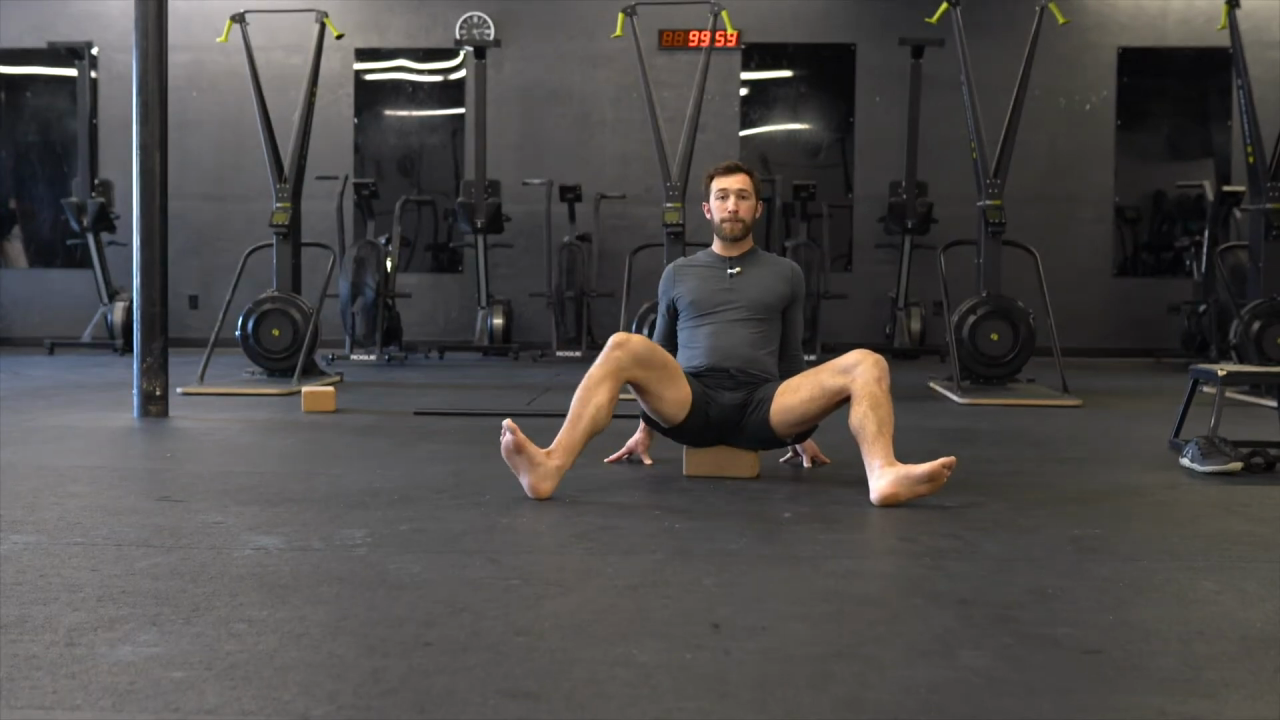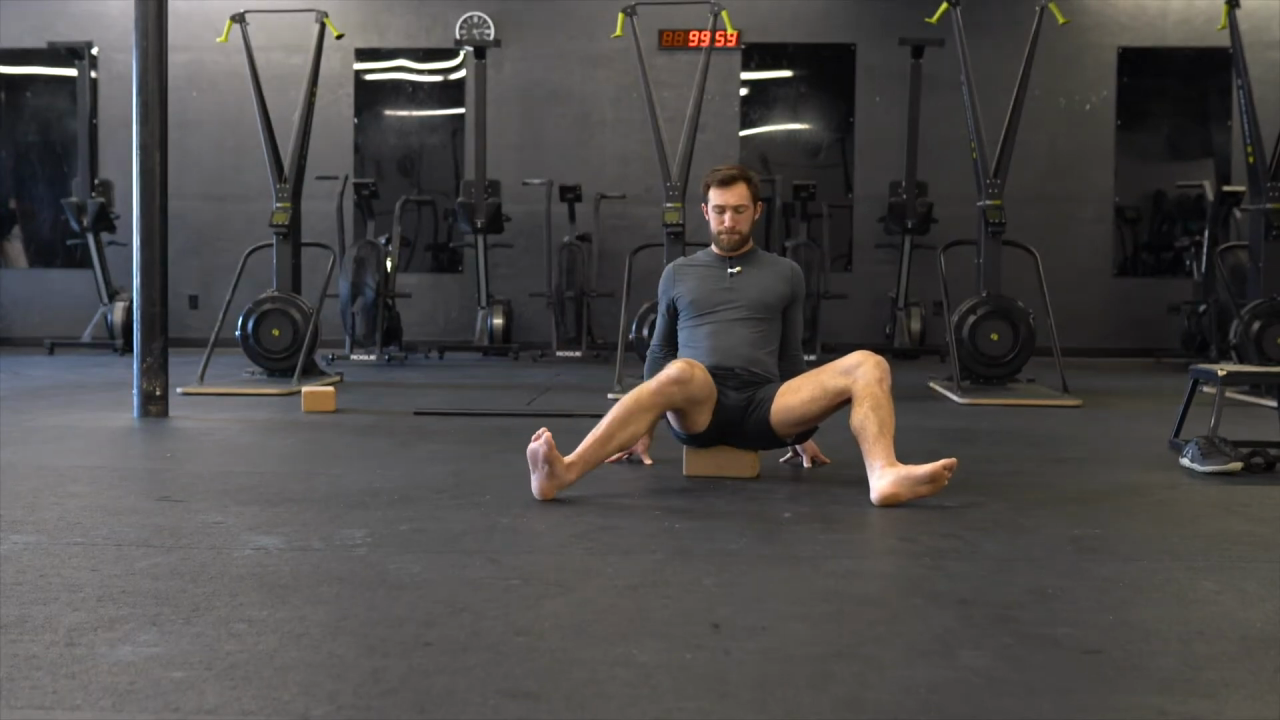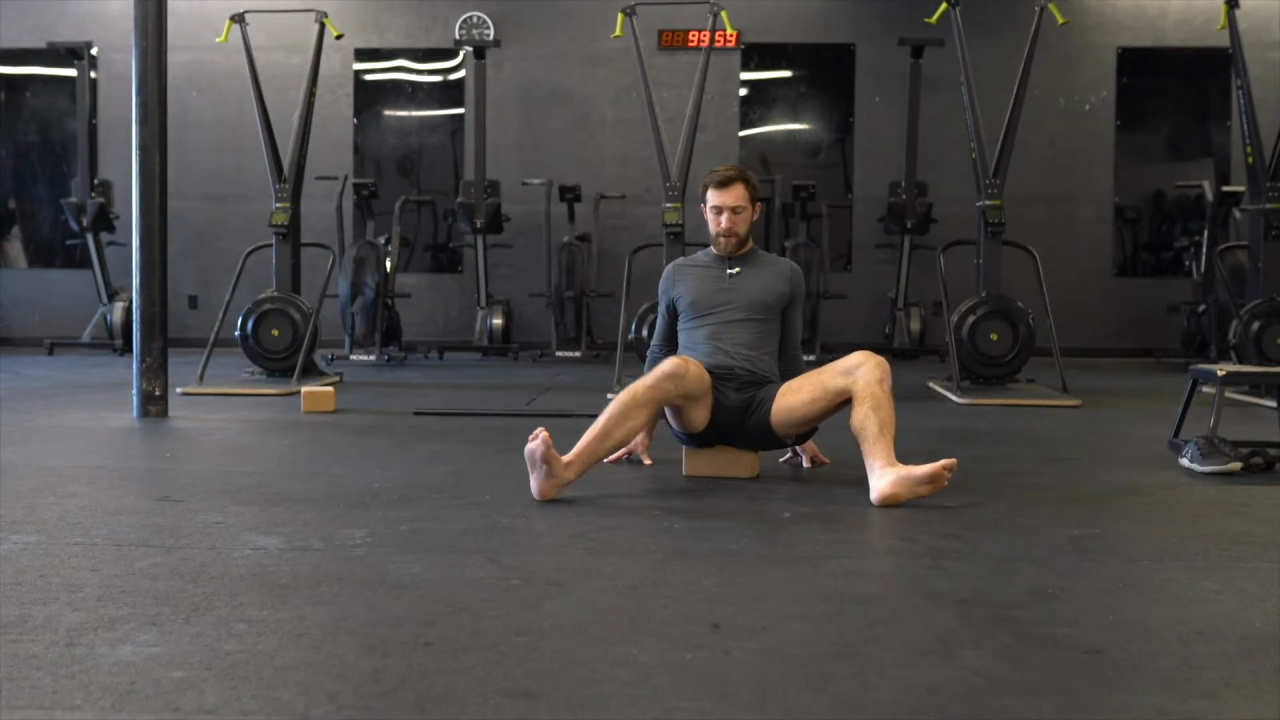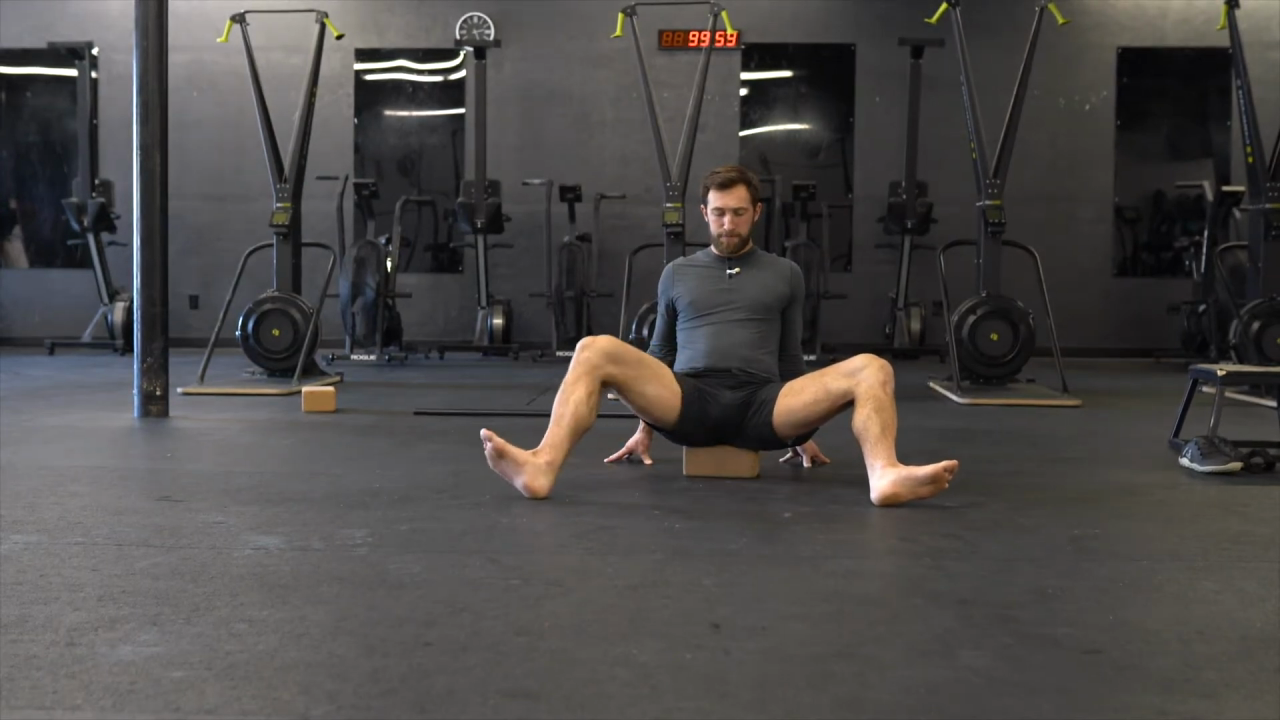
dt=0.5s
person 1, frame 1
left shoulder: (785, 274)
right shoulder: (678, 274)
left elbow: (790, 358)
right elbow: (662, 354)
left wrist: (801, 429)
right wrist: (645, 429)
left hip: (759, 406)
right hip: (690, 404)
left knee: (866, 364)
right knee: (625, 347)
left ankle: (884, 475)
right ankle: (552, 467)
person 1, frame 2
left shoulder: (785, 274)
right shoulder: (678, 274)
right elbow: (661, 353)
left wrist: (801, 428)
right wrist: (644, 428)
left hip: (762, 405)
right hip: (696, 408)
left knee: (868, 366)
right knee: (681, 373)
left ankle: (885, 475)
right ankle: (566, 472)
person 1, frame 3
left shoulder: (784, 274)
right shoulder: (678, 274)
right elbow: (667, 360)
left wrist: (800, 429)
right wrist: (646, 427)
left hip: (762, 406)
right hip: (695, 410)
left knee: (867, 366)
right knee: (674, 369)
left ankle: (884, 475)
right ankle: (564, 472)
person 1, frame 4
left shoulder: (785, 274)
right shoulder: (677, 274)
left elbow: (789, 358)
right elbow: (661, 354)
left wrist: (798, 428)
right wrist: (645, 428)
left hip: (759, 405)
right hip: (690, 403)
left knee: (871, 369)
right knee: (595, 351)
left ankle: (885, 475)
right ankle: (543, 466)
